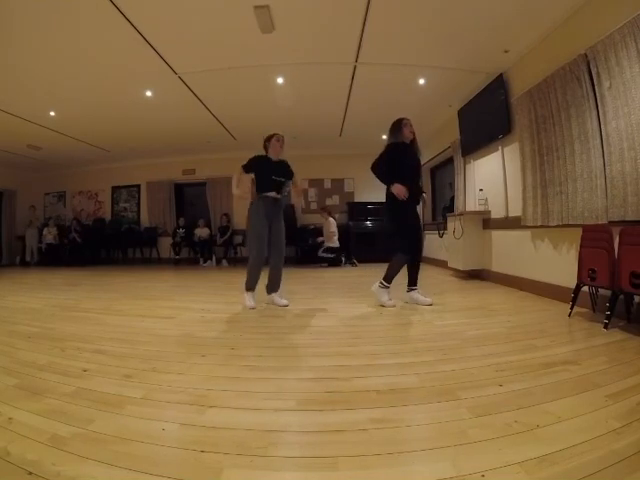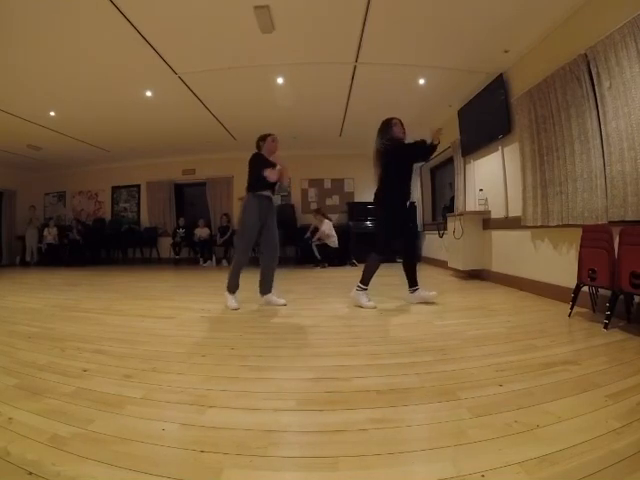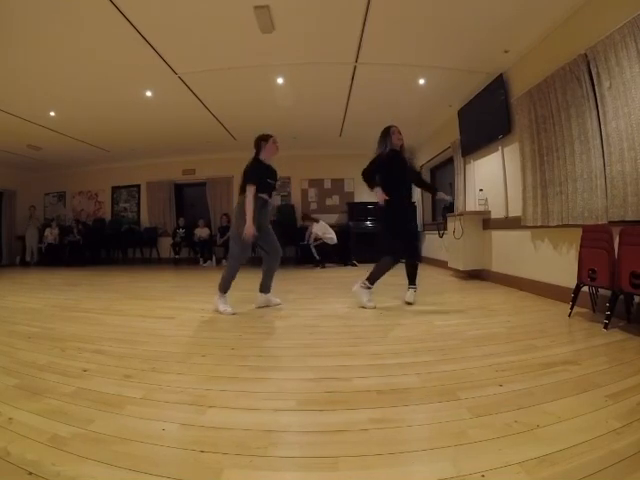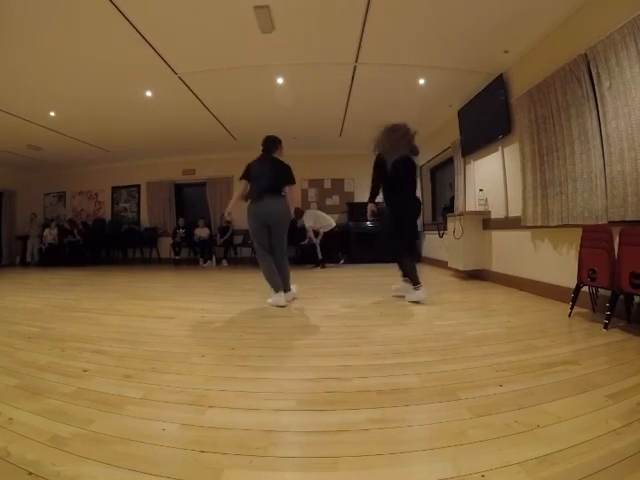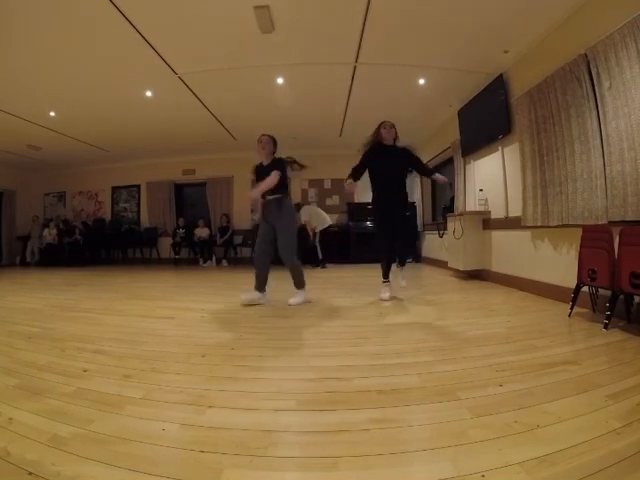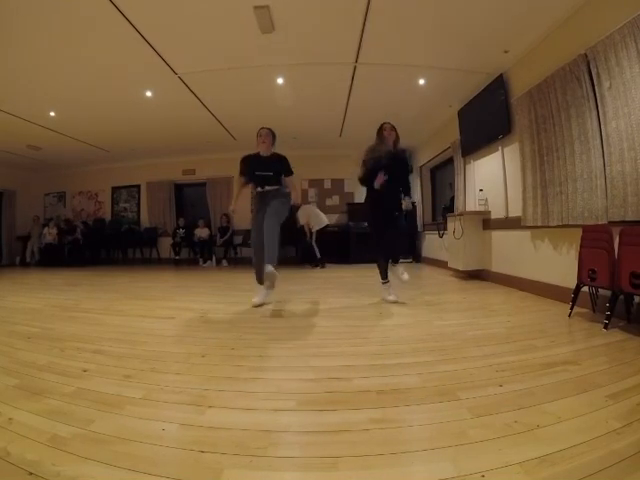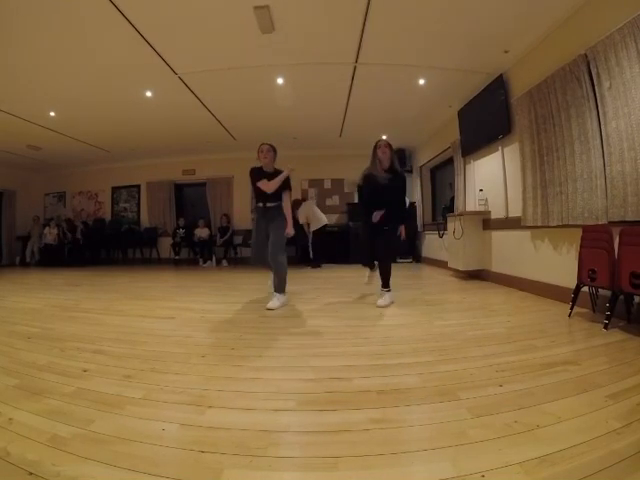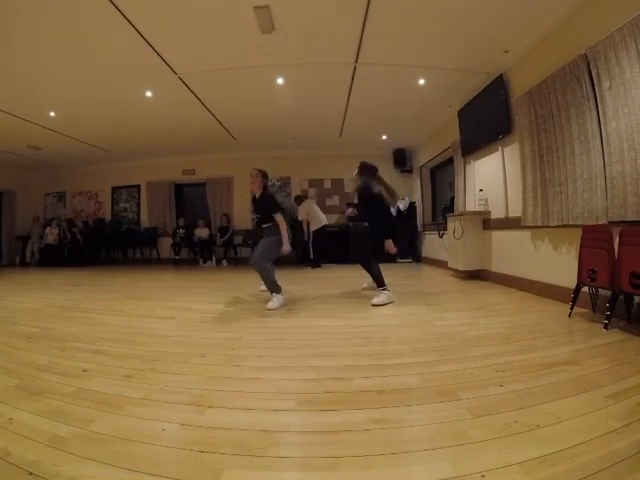
dt=0.4s
person 1, frame 1
left shoulder: (411, 151)
right shoulder: (395, 148)
right elbow: (376, 167)
left wrist: (420, 192)
right wrist: (391, 184)
left hip: (409, 206)
right hip: (398, 205)
left knee: (415, 247)
right knee: (407, 246)
left ankle: (412, 291)
right ankle: (383, 286)
person 1, frame 2
left shoulder: (405, 150)
right shoulder: (389, 147)
left elbow: (422, 155)
right elbow: (416, 151)
left wrist: (434, 142)
right wrist: (430, 142)
left hip: (400, 205)
right hip: (387, 204)
left knee: (410, 246)
right knee: (383, 246)
left ankle: (414, 290)
right ankle: (360, 290)
person 1, frame 3
left shoulder: (403, 160)
right shoulder: (387, 157)
left elbow: (417, 179)
right elbow: (366, 173)
left wrist: (436, 192)
right wrist: (376, 187)
left hip: (404, 211)
right hip: (394, 211)
left knee: (411, 250)
right knee: (395, 252)
left ankle: (411, 289)
right ankle: (364, 287)
person 1, frame 4
left shoulder: (383, 158)
right shoulder: (408, 160)
left elbow: (377, 182)
left wrist: (371, 202)
left hip: (400, 208)
right hip: (410, 206)
left knee: (403, 247)
right knee: (406, 245)
left ankle: (417, 289)
right ankle: (407, 282)
person 1, frame 5
left shoulder: (403, 153)
right shoulder: (373, 152)
left elbow: (419, 165)
right elbow: (359, 168)
left wrist: (434, 175)
right wrist: (351, 179)
left hip: (400, 203)
right hip: (381, 204)
left knee: (401, 241)
right knee: (385, 242)
left ankle: (400, 271)
right ankle: (385, 284)
person 1, frame 6
left shoulder: (401, 156)
right shoulder: (373, 155)
right elbow: (364, 179)
left wrist: (406, 196)
right wrist: (374, 182)
left hip: (394, 206)
right hip: (376, 206)
left knee: (395, 239)
right knee: (381, 243)
left ankle: (395, 264)
right ankle: (385, 284)
person 1, frame 7
left shoulder: (398, 175)
right shoulder: (370, 174)
left elbow: (401, 201)
right elbow: (364, 199)
left wrist: (402, 223)
right wrist: (372, 212)
left hip: (390, 222)
right hip: (372, 221)
left knee: (385, 254)
right knee: (368, 253)
left ankle: (386, 291)
right ankle: (371, 267)
person 1, frame 8
left shoulder: (368, 191)
right shoulder: (364, 189)
left elbow: (382, 214)
left wrist: (388, 238)
right wrist: (355, 211)
left hip: (382, 230)
right hip: (377, 229)
left knee: (368, 256)
right knee: (364, 254)
left ankle: (385, 292)
right ankle: (376, 282)
person 2, frame 1
left shoulder: (284, 165)
right shoulder: (259, 161)
left elbow: (293, 181)
right elbow: (240, 172)
left wrist: (298, 192)
right wrist: (236, 187)
left hip: (276, 210)
right hip: (259, 209)
left knee: (279, 253)
right knee: (259, 252)
left ankle: (273, 293)
right ankle: (249, 292)
person 2, frame 2
left shoulder: (274, 165)
right shoulder: (257, 158)
right elbow: (272, 177)
left wrist: (284, 174)
right wrist: (279, 167)
left hip: (269, 208)
right hip: (253, 205)
left knee: (271, 253)
right knee: (243, 252)
left ankle: (266, 294)
right ankle: (231, 293)
person 2, frame 3
left shoulder: (272, 170)
right shoulder: (255, 165)
right elbow: (249, 194)
right wrist: (249, 222)
left hip: (261, 214)
right hip: (249, 213)
left knee: (275, 253)
right knee: (239, 255)
left ankle: (264, 295)
right ankle: (221, 297)
person 2, frame 4
left shoulder: (253, 165)
right shoulder: (284, 167)
left elbow: (243, 188)
right elbow: (289, 193)
left wrist: (229, 207)
right wrist: (290, 212)
left hip: (257, 209)
right hip: (278, 208)
left knee: (263, 253)
right knee: (280, 251)
left ankle: (278, 294)
right ankle: (288, 291)
person 2, frame 5
left shoulder: (279, 164)
right shoulder: (258, 169)
left elbow: (273, 179)
left wrist: (257, 191)
right wrist: (260, 212)
left hip: (282, 209)
right hip: (267, 212)
left knee: (287, 253)
right knee: (260, 254)
left ankle: (302, 291)
right ankle: (259, 293)
person 2, frame 6
left shoulder: (280, 159)
right shoulder: (249, 160)
left elbow: (290, 181)
right elbow: (241, 182)
left wrist: (295, 197)
right wrist: (234, 202)
left hip: (279, 199)
right hip: (260, 201)
left knee: (269, 228)
right knee: (257, 245)
left ankle: (270, 267)
right ankle: (263, 290)
person 2, frame 7
left shoulder: (283, 176)
right shoulder: (255, 172)
left elbow: (286, 200)
right elbow: (268, 188)
left wrist: (290, 224)
right wrist: (284, 174)
left hip: (278, 216)
right hip: (261, 215)
left knee: (274, 253)
right knee: (257, 255)
left ankle: (280, 294)
right ankle: (280, 279)
person 2, frame 8
left shoulder: (268, 198)
right shoulder: (255, 198)
left elbow: (281, 220)
left wrist: (286, 242)
left hip: (277, 233)
right hip: (267, 233)
left knee: (259, 260)
right knee: (256, 260)
left ankle: (278, 295)
right ankle: (271, 283)
